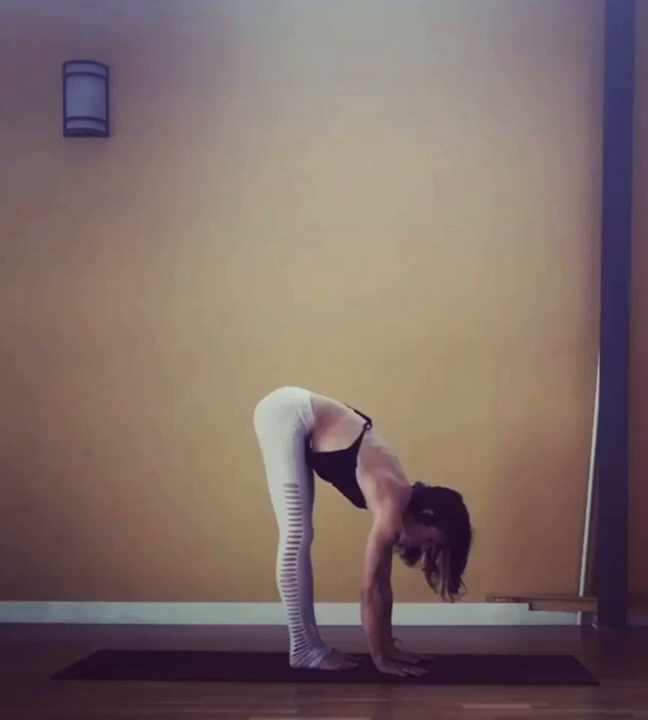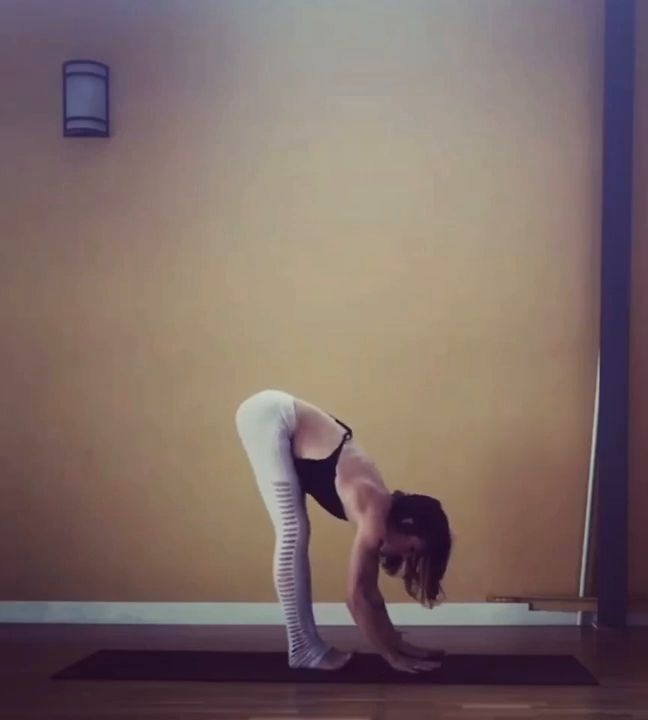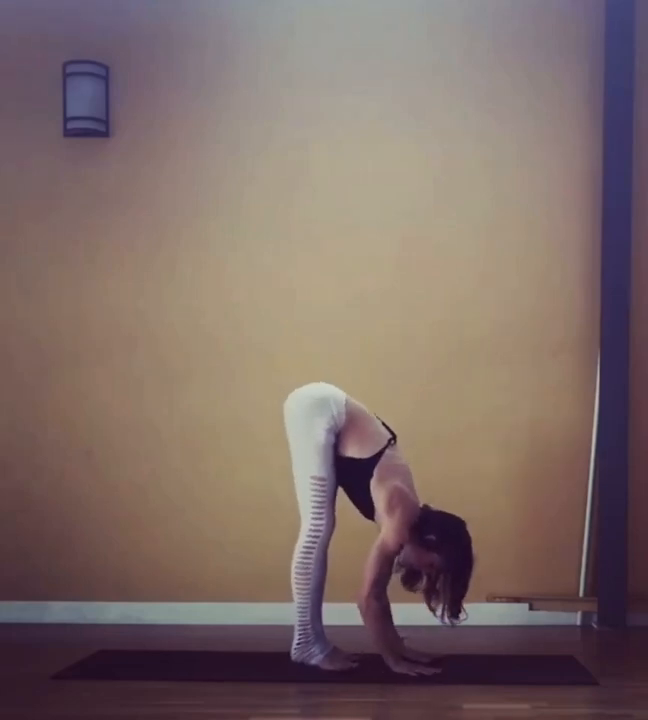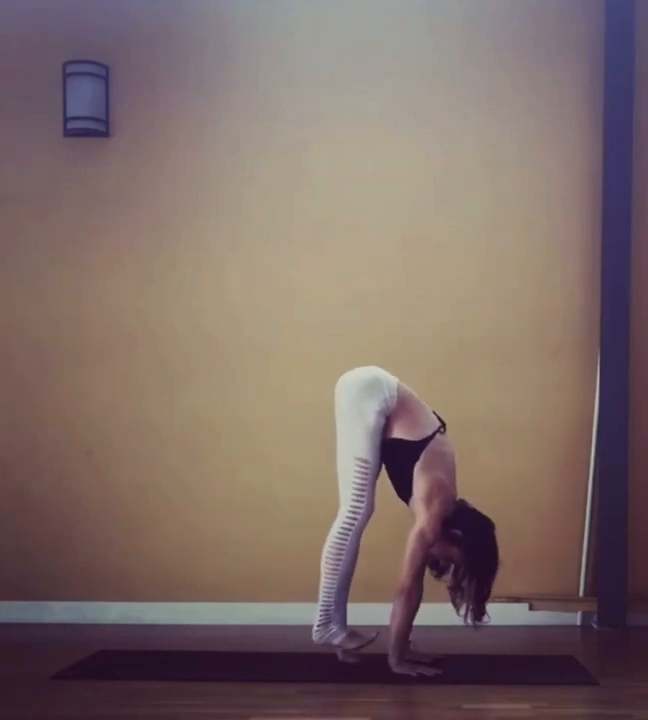
dt=1s
person 1, frame 1
left shoulder: (399, 503)
right shoulder: (393, 509)
left elbow: (382, 584)
right elbow: (370, 590)
left wrist: (387, 647)
right wrist: (380, 658)
left hip: (298, 416)
right hip: (286, 413)
left knee: (301, 537)
right knee: (296, 536)
left ankle: (311, 644)
right ankle: (304, 649)
person 1, frame 2
left shoulder: (378, 511)
right shoulder: (375, 518)
left elbow: (369, 591)
right elbow: (356, 595)
left wrist: (397, 644)
right wrist: (392, 656)
left hip: (281, 418)
right hip: (269, 416)
left knee: (297, 535)
right knee: (292, 535)
left ankle: (309, 644)
right ankle: (302, 648)
person 1, frame 3
left shoulder: (406, 519)
right shoulder: (400, 525)
left elbow: (377, 593)
right elbow: (368, 597)
left wrist: (396, 648)
right wrist: (392, 658)
left hip: (325, 410)
right hip: (317, 408)
left knee: (320, 530)
right knee: (317, 530)
left ankle: (314, 641)
right ankle: (307, 644)
person 1, frame 4
left shoulder: (442, 509)
right shoulder: (433, 516)
left elbow: (411, 582)
right elbow: (407, 586)
left wrist: (401, 647)
right wrist: (396, 657)
left hip: (373, 395)
right hip: (368, 392)
left knee: (354, 514)
right knee: (356, 513)
left ankle: (334, 622)
right ankle: (327, 623)
